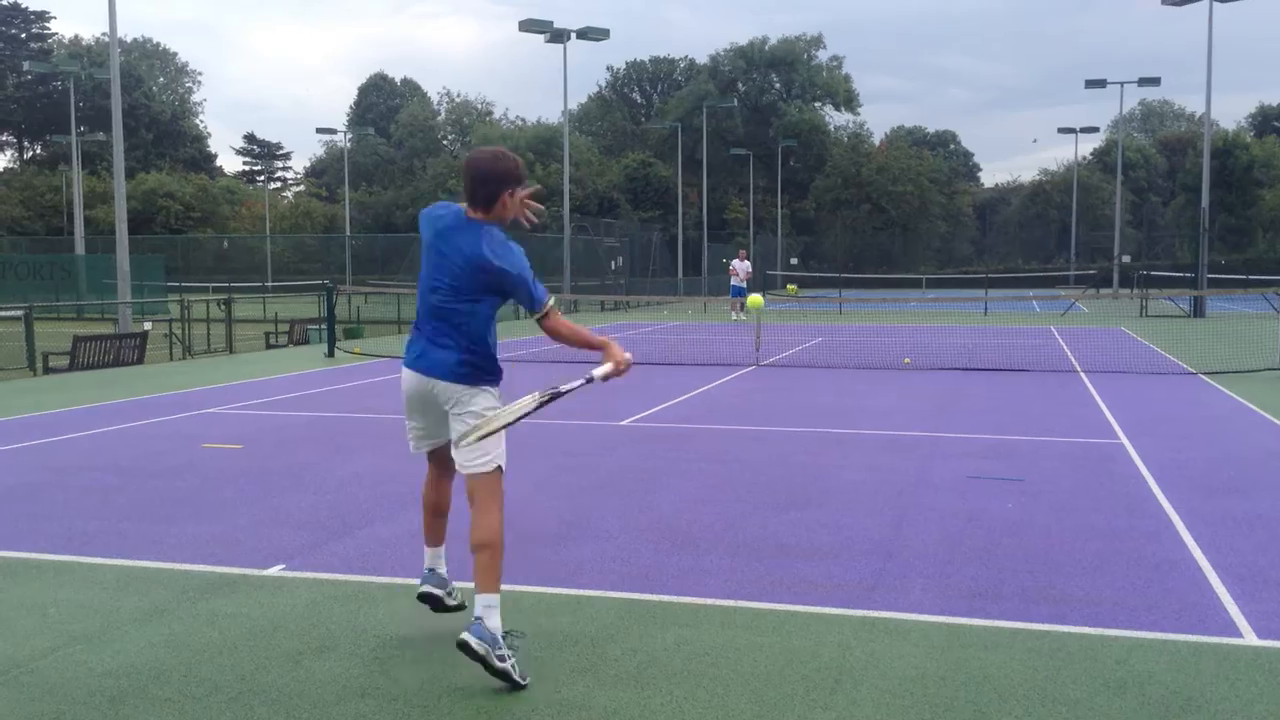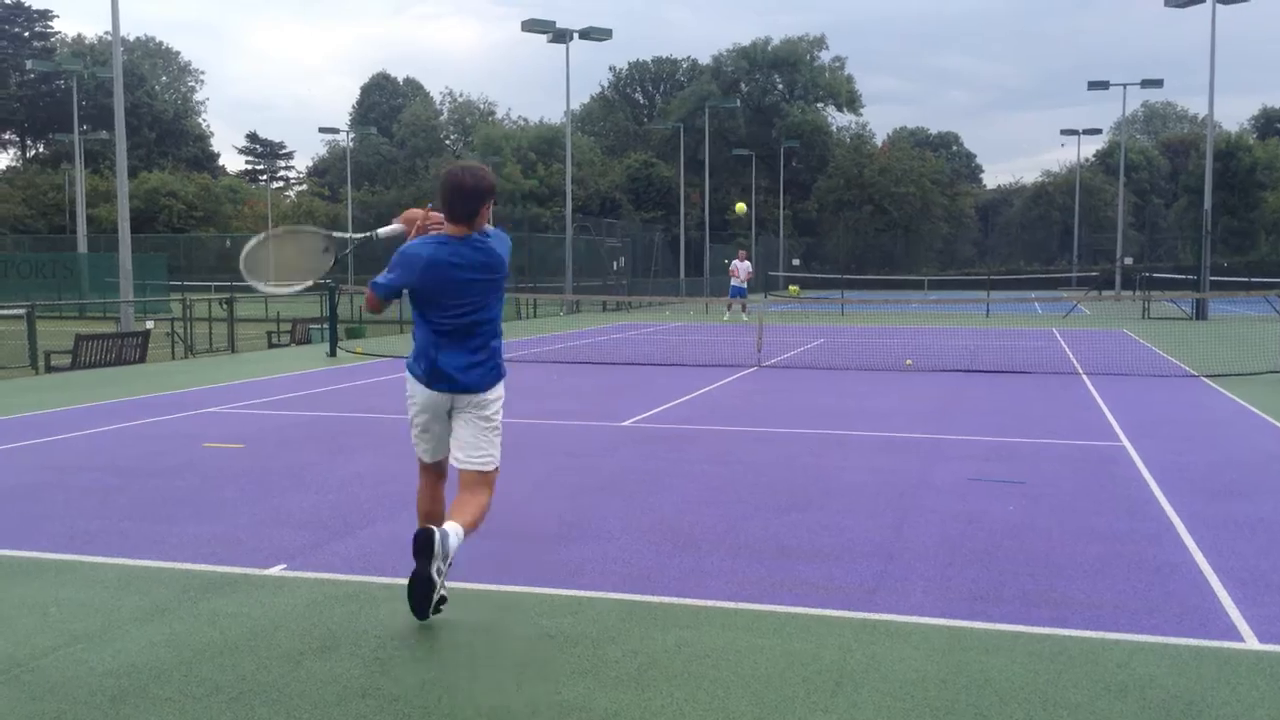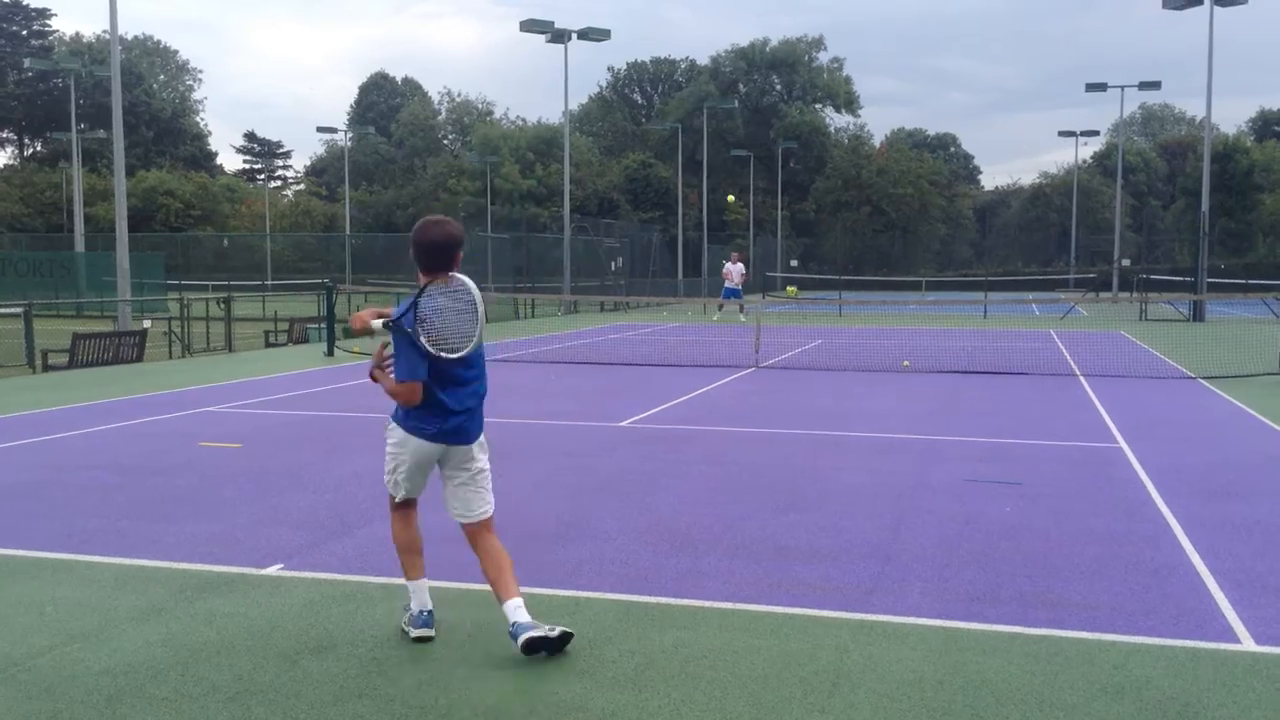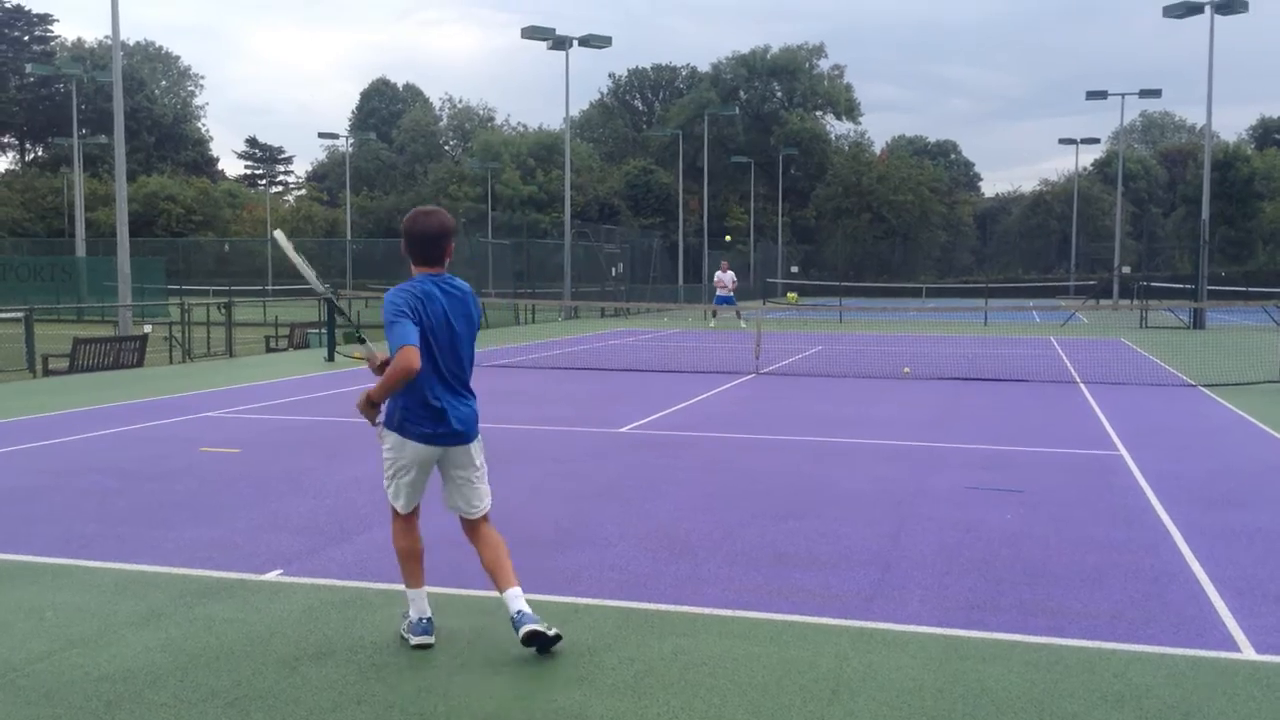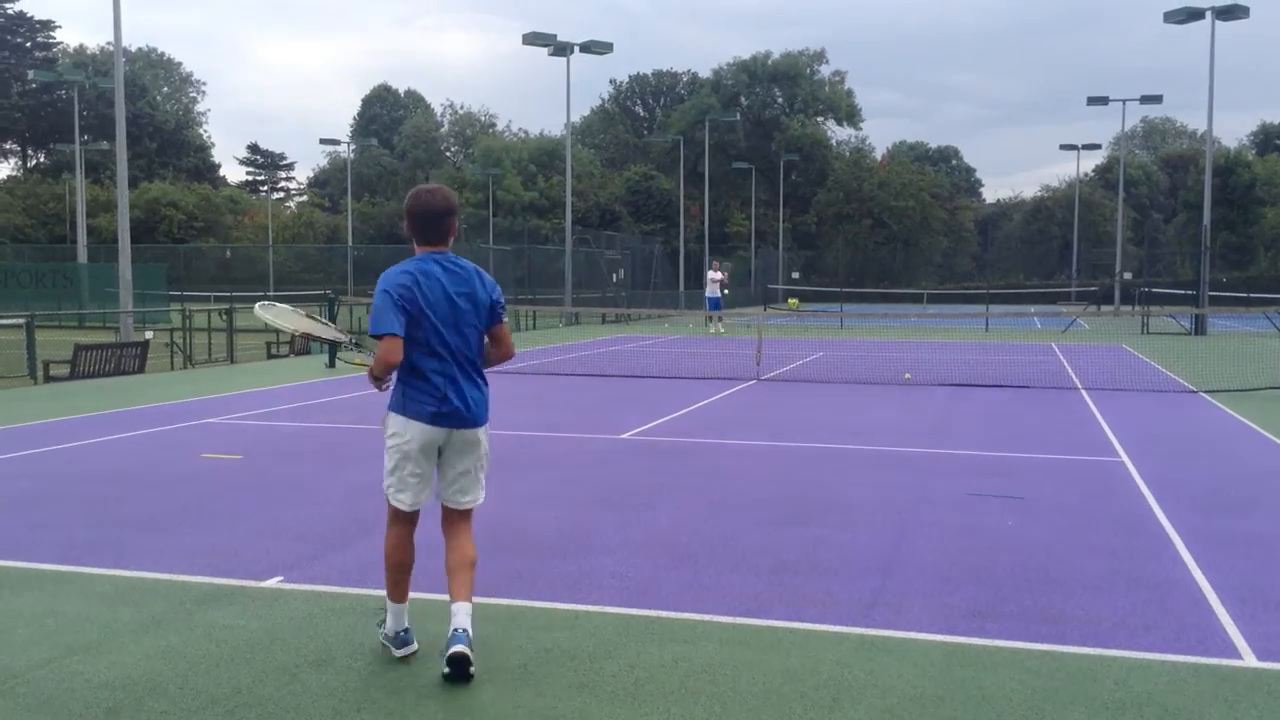
dt=0.2s
person 1, frame 1
left shoulder: (438, 218)
right shoulder: (503, 257)
right elbow: (553, 325)
left wrist: (502, 205)
right wrist: (607, 346)
left hip: (417, 371)
right hip: (466, 380)
left knee: (441, 467)
right knee: (486, 500)
left ankle: (434, 575)
right ankle: (486, 627)
person 1, frame 2
left shoulder: (416, 256)
right shoulder: (499, 247)
left elbow: (373, 305)
right wrist: (430, 222)
left hip: (429, 381)
right hip: (481, 386)
left knee: (432, 475)
right knee: (477, 492)
left ankle: (430, 564)
right ankle: (441, 543)
person 1, frame 3
left shoulder: (411, 320)
left elbow: (410, 396)
left wrist: (380, 376)
right wrist: (375, 318)
left hip: (416, 431)
right hip: (464, 432)
left knee: (403, 508)
right knee: (482, 534)
left ankle: (420, 609)
right ankle: (522, 624)
person 1, frame 4
left shoulder: (400, 299)
right shoulder: (468, 297)
left elbow: (409, 364)
left wrist: (373, 396)
left hip: (411, 431)
right hip: (462, 429)
left knee: (405, 517)
right knee: (479, 525)
left ankle: (420, 616)
right ankle: (522, 614)
person 1, frame 5
left shoulder: (396, 281)
right shoulder: (481, 280)
left elbow: (390, 357)
right elbow: (503, 350)
left wrist: (377, 375)
left hip: (415, 416)
right hip: (470, 414)
left knee: (401, 520)
right knee: (458, 524)
left ankle: (398, 626)
right ankle: (460, 633)
